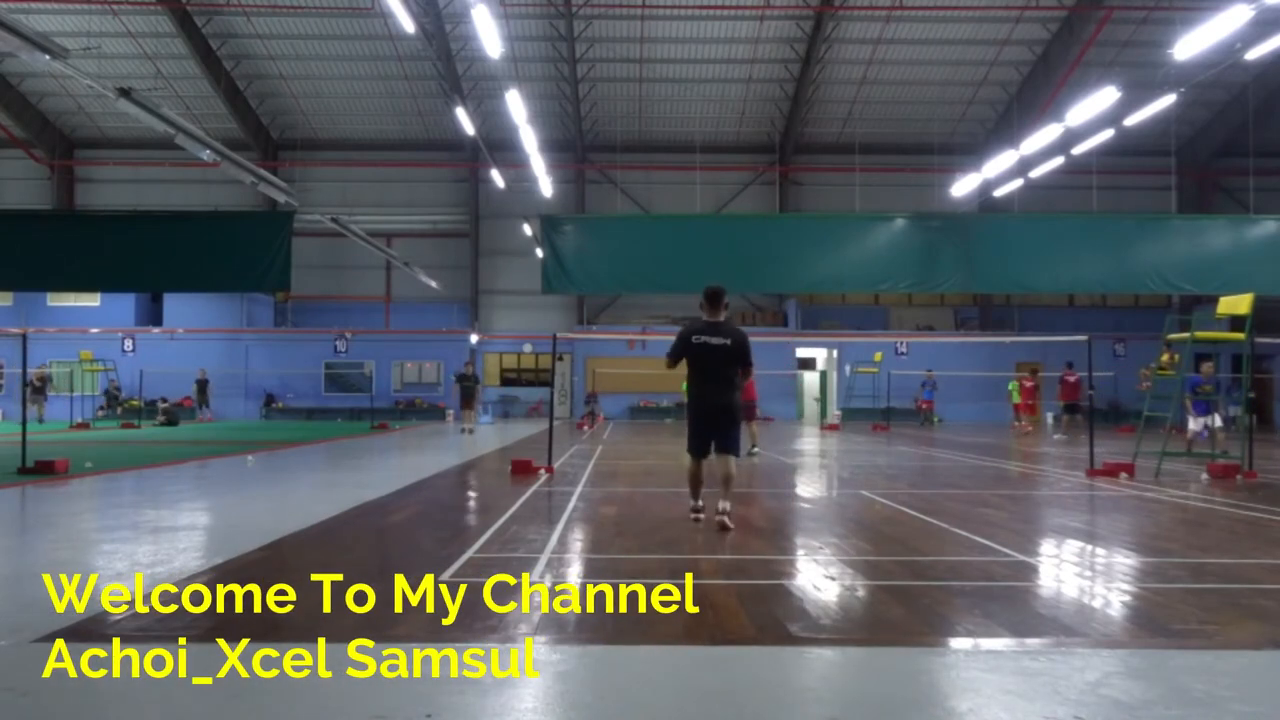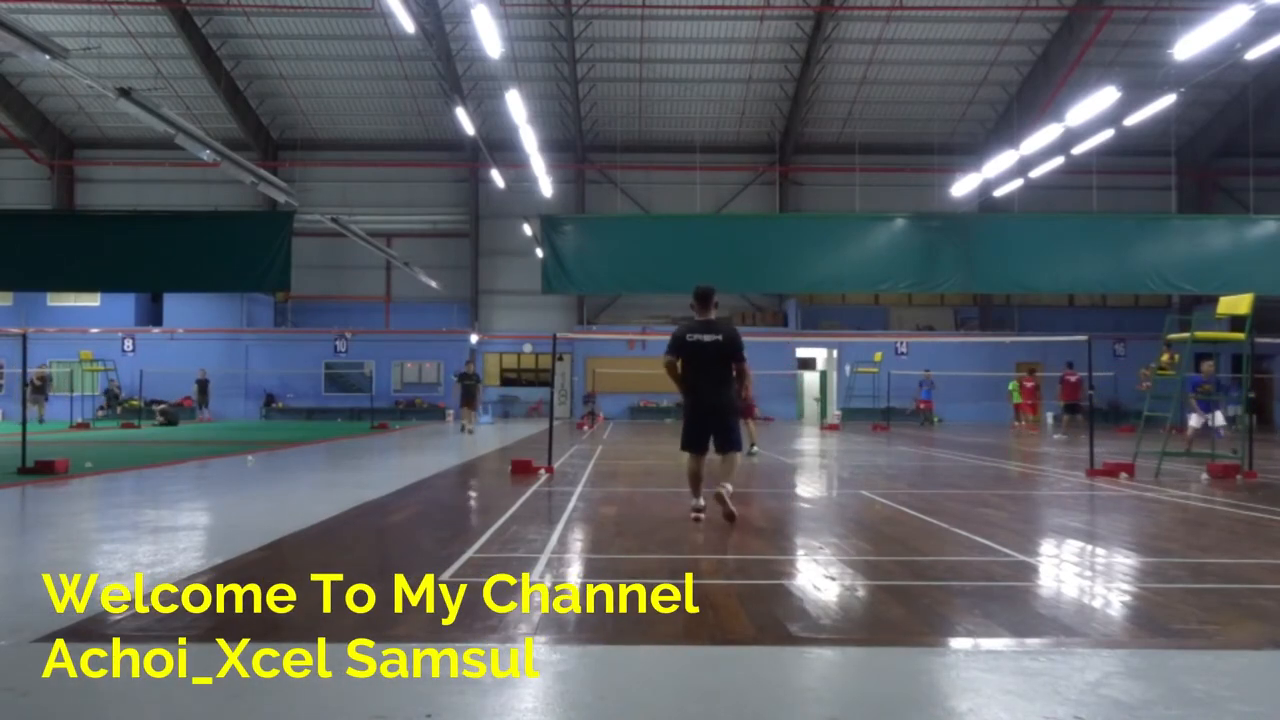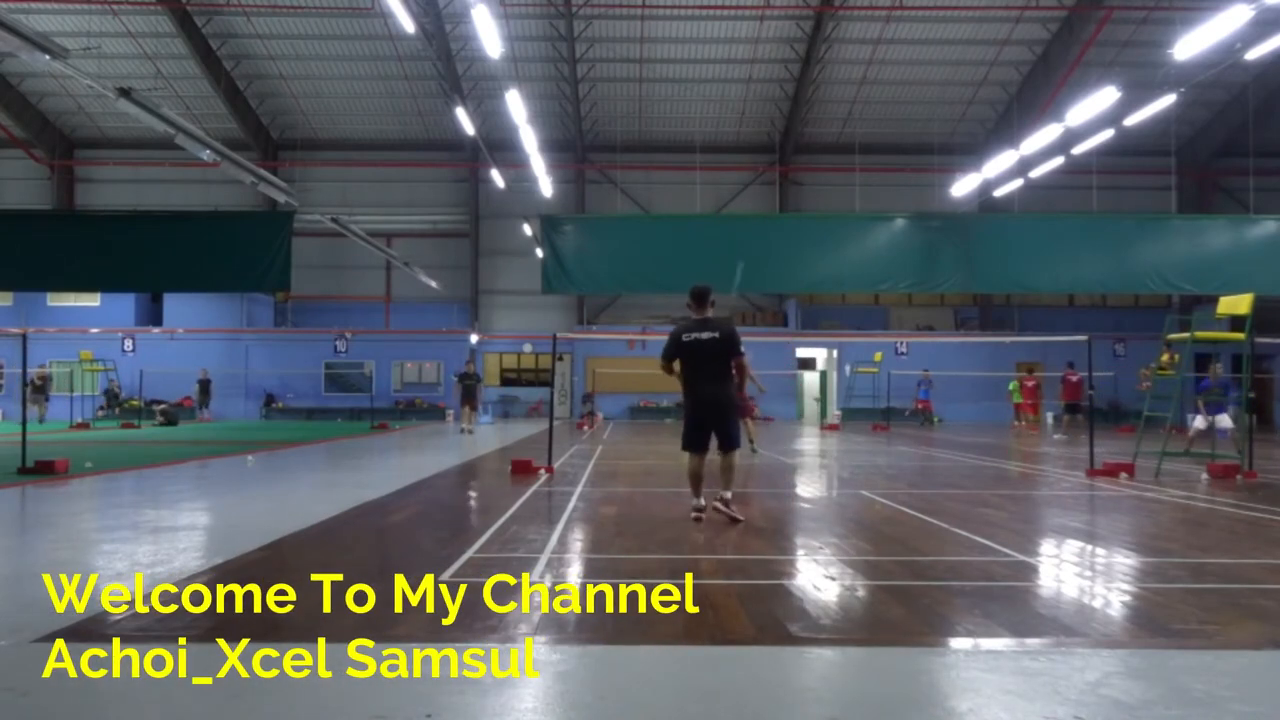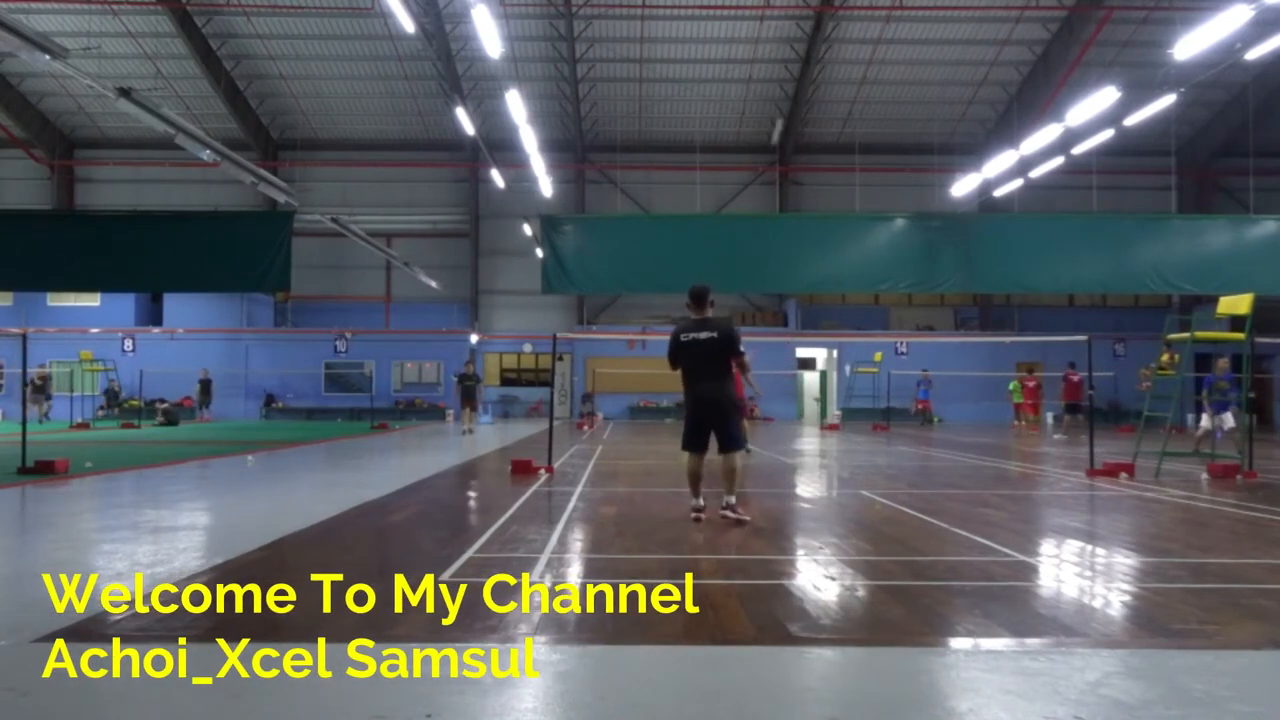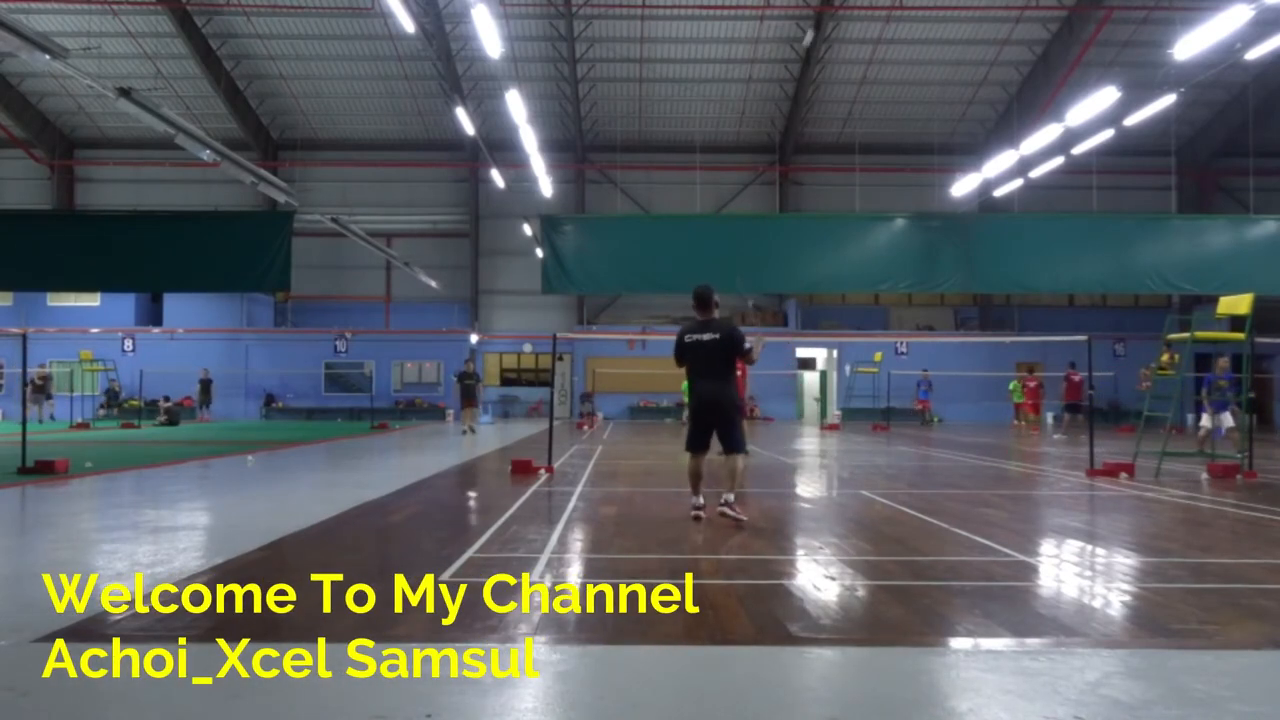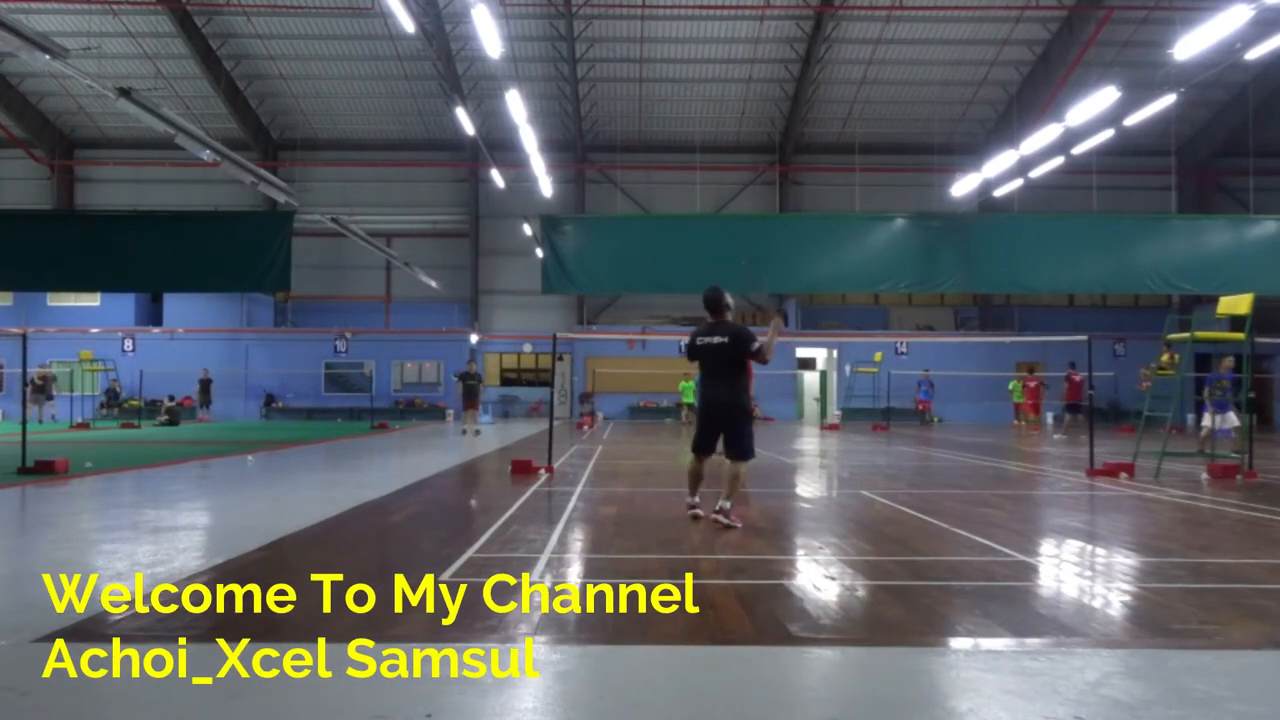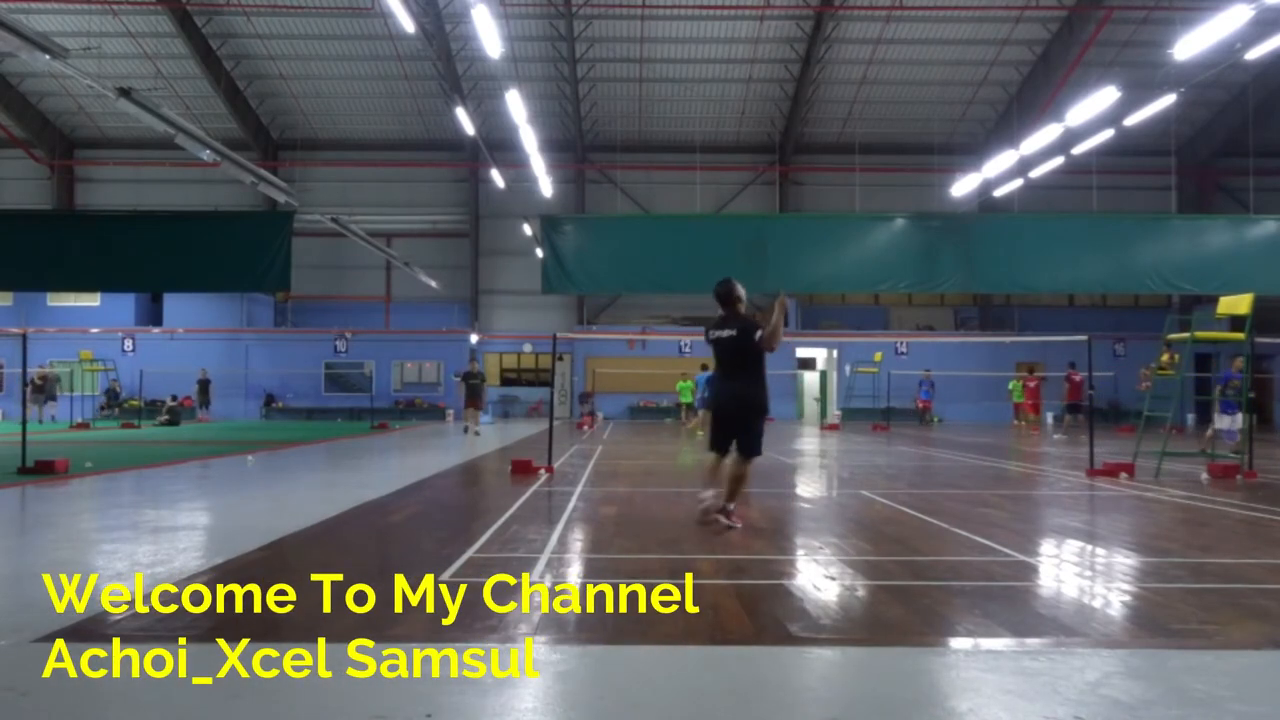
dt=0.2s
person 1, frame 1
left shoulder: (689, 332)
right shoulder: (738, 336)
left elbow: (670, 363)
right elbow: (747, 373)
left wrist: (685, 356)
left hip: (698, 405)
right hip: (728, 405)
left knee: (696, 457)
right knee: (727, 457)
left ankle: (696, 506)
right ankle: (723, 508)
person 1, frame 2
left shoulder: (682, 332)
right shoulder: (729, 332)
left elbow: (669, 362)
right elbow: (741, 369)
left wrist: (681, 386)
right wrist: (741, 389)
left hip: (695, 402)
right hip: (725, 402)
left knee: (696, 455)
right knee: (731, 450)
left ankle: (697, 504)
right ankle: (725, 487)
person 1, frame 3
left shoulder: (679, 332)
right shoulder: (726, 329)
left elbow: (665, 365)
right elbow: (740, 364)
right wrist: (741, 384)
left hip: (695, 401)
right hip: (724, 399)
left knee: (696, 454)
right knee: (729, 450)
left ankle: (698, 504)
right ankle: (725, 497)
person 1, frame 4
left shoulder: (679, 332)
right shoulder: (725, 328)
left elbow: (673, 365)
right elbow: (741, 362)
right wrist: (745, 370)
left hip: (695, 400)
right hip: (723, 399)
left knee: (695, 454)
right knee: (731, 451)
left ankle: (697, 504)
right ankle: (729, 503)
person 1, frame 5
left shoulder: (685, 333)
right shoulder: (728, 329)
left elbow: (679, 362)
right elbow: (750, 359)
right wrist: (758, 344)
left hip: (698, 401)
right hip: (725, 400)
left knee: (697, 454)
right knee: (736, 452)
left ankle: (697, 503)
right ankle: (728, 500)
person 1, frame 6
left shoulder: (698, 335)
right shoulder: (738, 332)
left elbow: (692, 357)
right elbow: (764, 357)
right wrist: (773, 331)
left hip: (707, 405)
right hip: (736, 405)
left knee: (699, 455)
right knee: (740, 459)
left ankle: (692, 502)
right ankle: (723, 508)
person 1, frame 7
left shoulder: (714, 328)
right shoulder: (746, 324)
right elbow: (770, 344)
right wrist: (779, 312)
left hip: (720, 400)
right hip: (749, 401)
left knee: (718, 454)
right knee: (745, 457)
left ankle: (708, 497)
right ankle: (727, 508)
